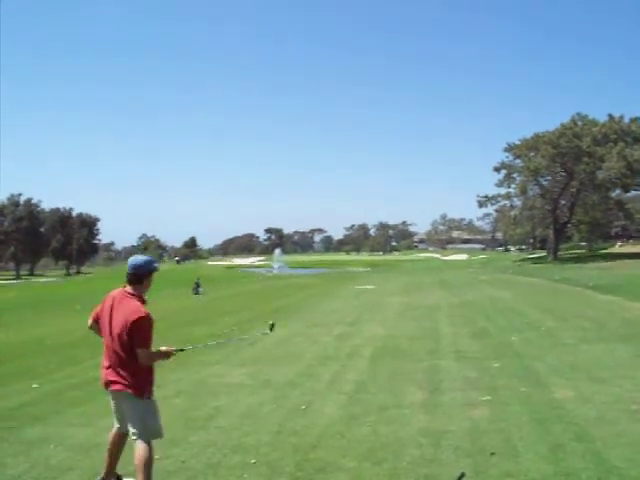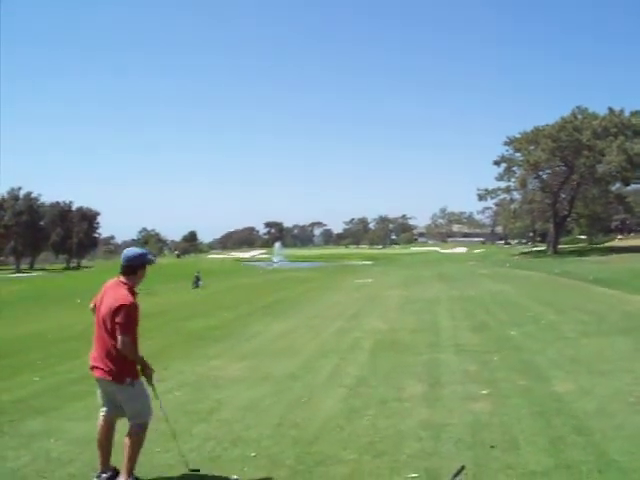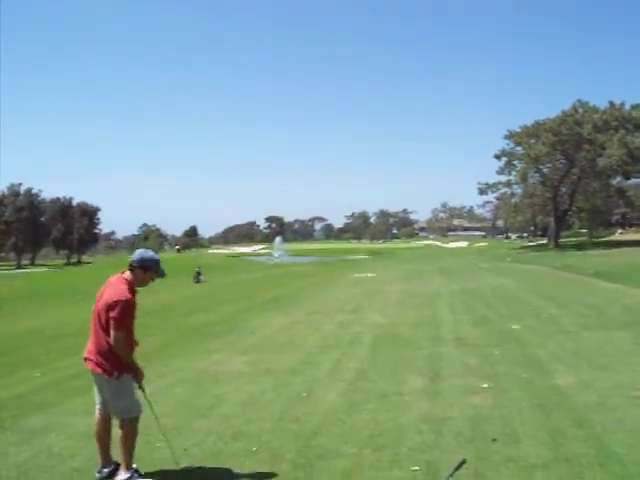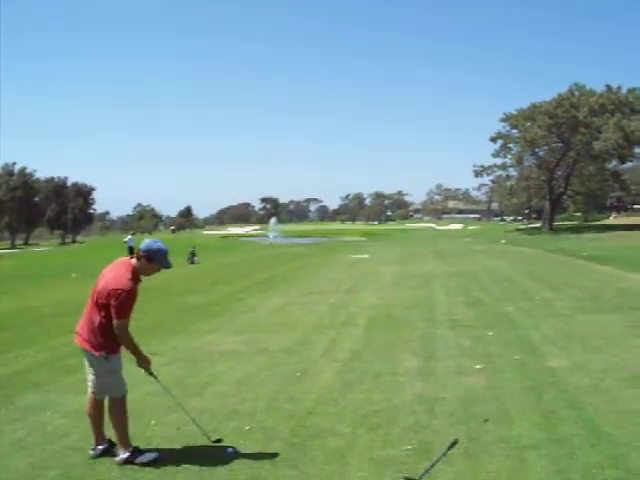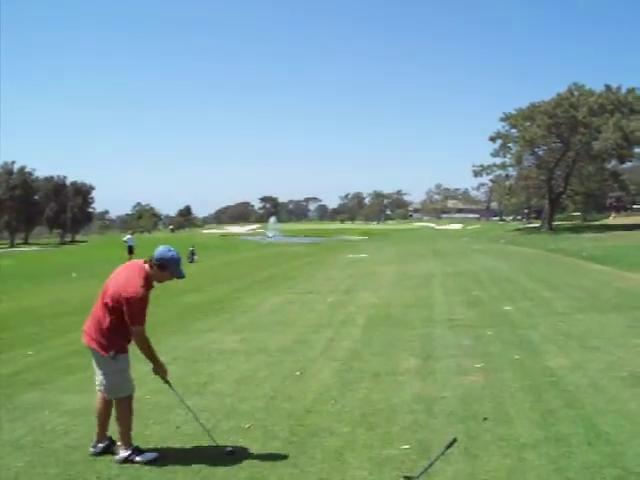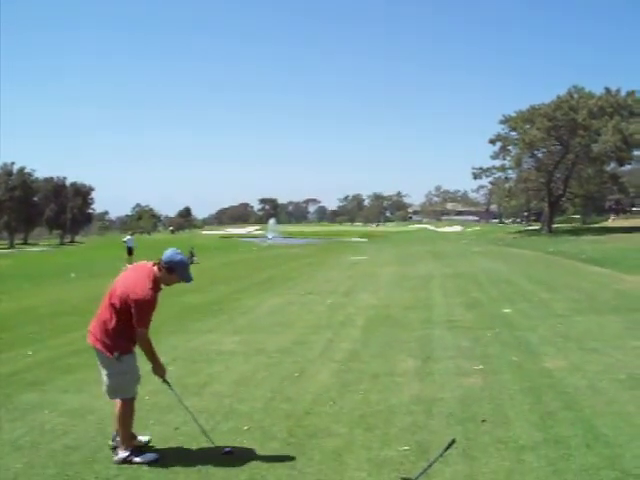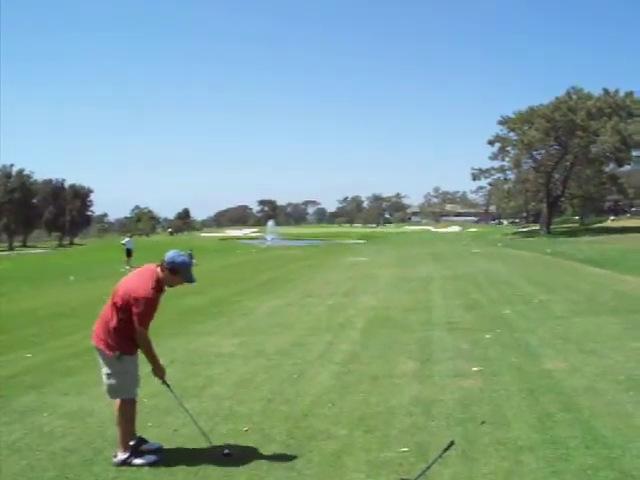
dt=0.3s
person 1, frame 1
left shoulder: (112, 297)
right shoulder: (141, 315)
left elbow: (92, 324)
right elbow: (144, 359)
right wrist: (162, 353)
left hip: (113, 378)
right hip: (134, 384)
left knee: (121, 428)
right knee: (145, 439)
person 1, frame 2
left shoulder: (110, 286)
right shoulder: (127, 302)
left elbow: (94, 308)
right elbow: (124, 346)
right wrist: (144, 364)
left hip: (101, 365)
right hip: (120, 371)
left knee: (107, 417)
right knee: (140, 422)
person 1, frame 3
left shoulder: (115, 280)
right shoulder: (123, 298)
right elbow: (117, 341)
left wrist: (129, 339)
right wrist: (135, 368)
left hip: (97, 359)
right hip: (112, 365)
left knee: (104, 412)
right knee: (130, 416)
person 1, frame 4
left shoulder: (122, 263)
right shoulder: (125, 286)
right elbow: (120, 329)
right wrist: (139, 356)
left hip: (91, 336)
right hip: (101, 343)
left knee: (96, 392)
right knee: (117, 396)
left ankle: (99, 443)
right ankle: (125, 450)
person 1, frame 5
left shoulder: (136, 265)
right shoulder: (137, 292)
right elbow: (138, 335)
right wrist: (157, 364)
left hip: (99, 335)
right hip: (108, 343)
left knee: (106, 391)
right knee: (124, 394)
left ankle: (101, 441)
right ankle: (126, 449)
person 1, frame 6
left shoulder: (144, 266)
right shoulder: (145, 294)
right elbow: (142, 336)
right wrist: (157, 364)
left hip: (107, 334)
right hip: (112, 342)
left knee: (129, 384)
right knee: (126, 395)
left ankle: (123, 435)
right ankle: (124, 450)
person 1, frame 7
left shoulder: (150, 271)
right shoulder: (146, 293)
right elbow: (141, 335)
right wrist: (155, 365)
left hip: (119, 338)
right hip: (114, 344)
left knee: (130, 393)
right knee: (125, 396)
left ankle: (132, 439)
right ankle: (124, 452)
